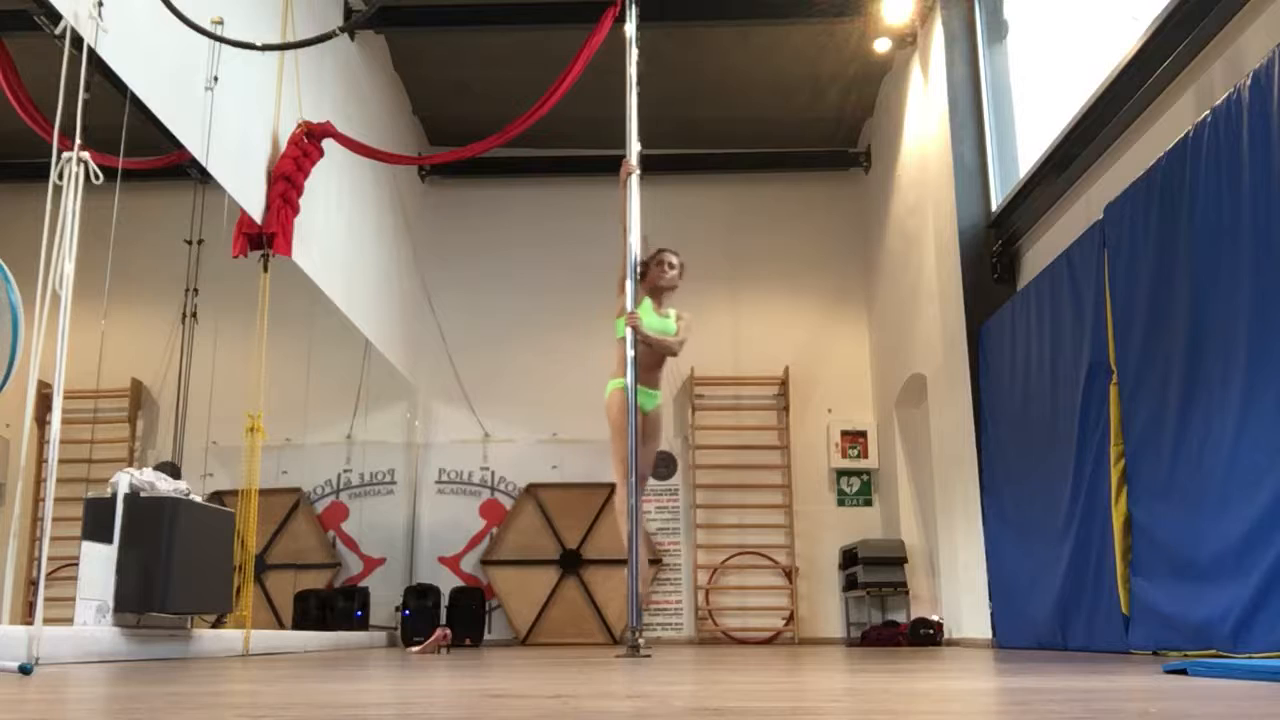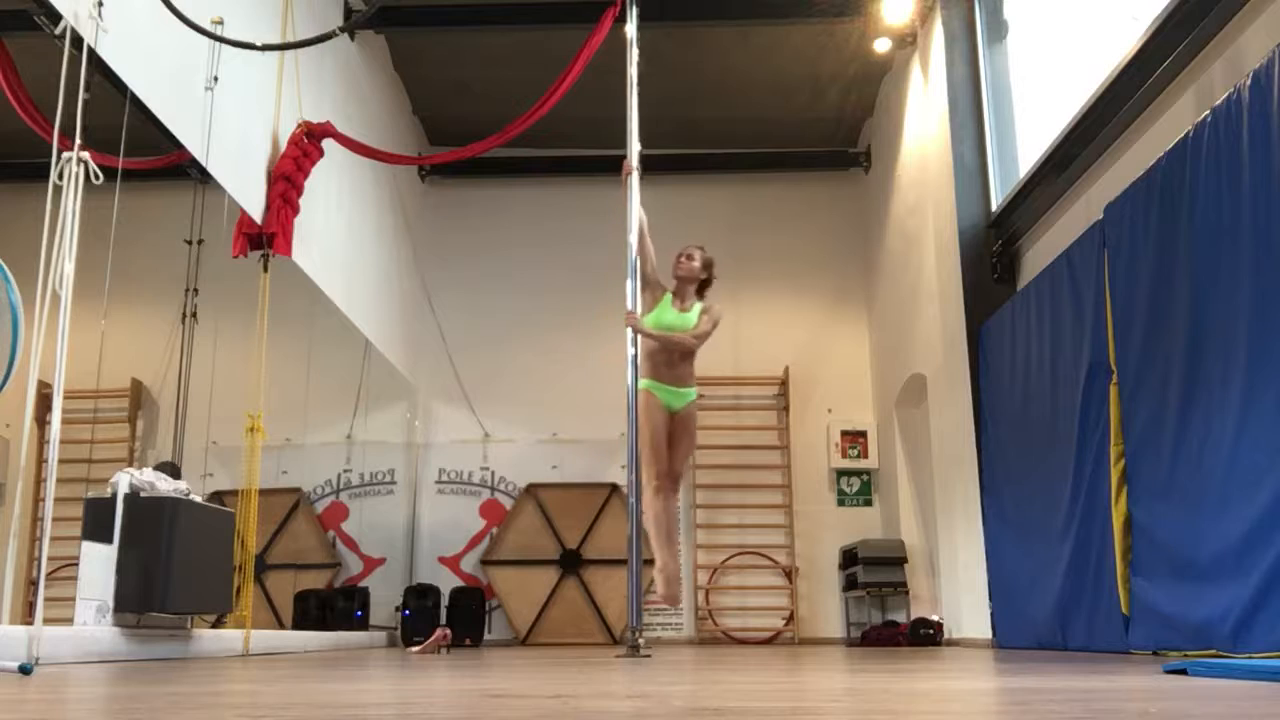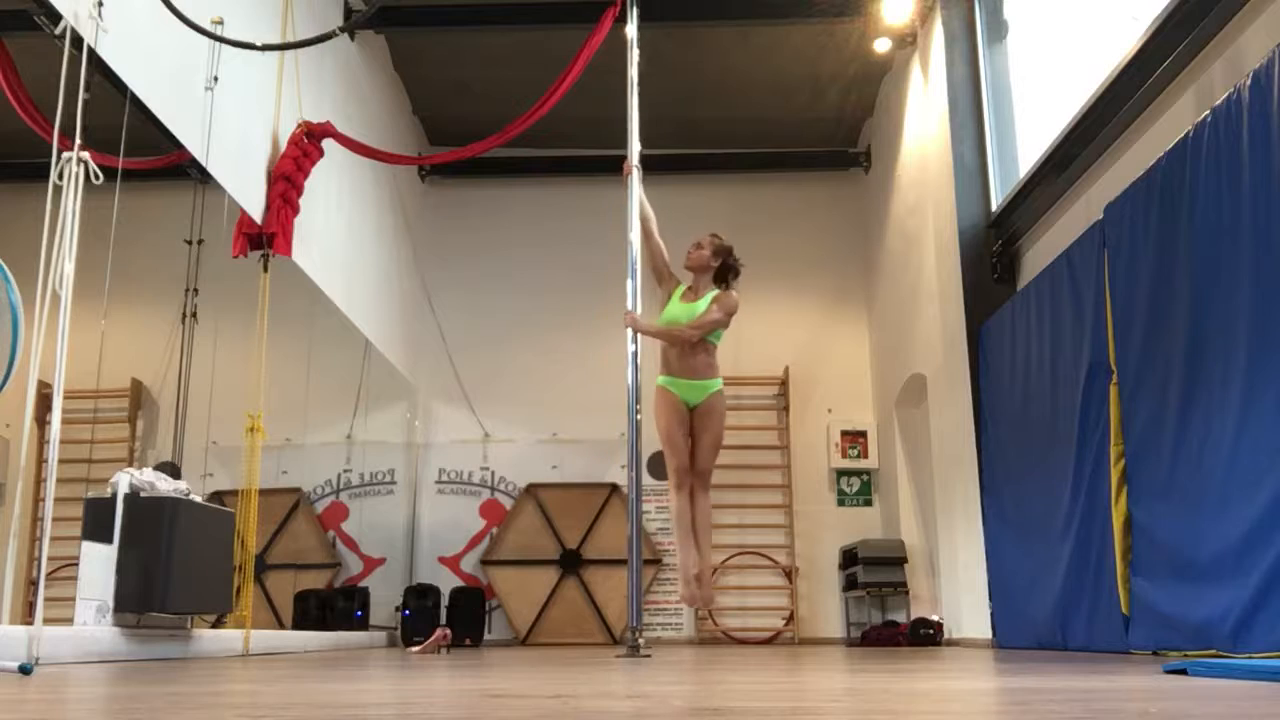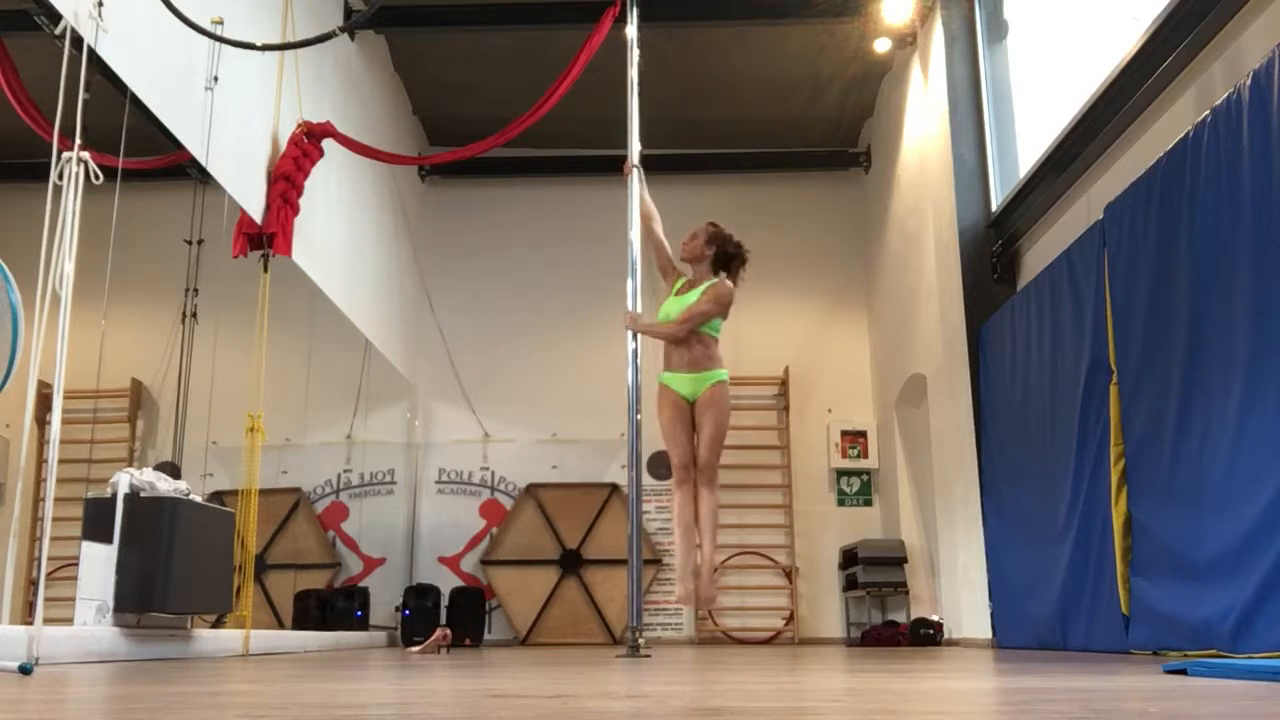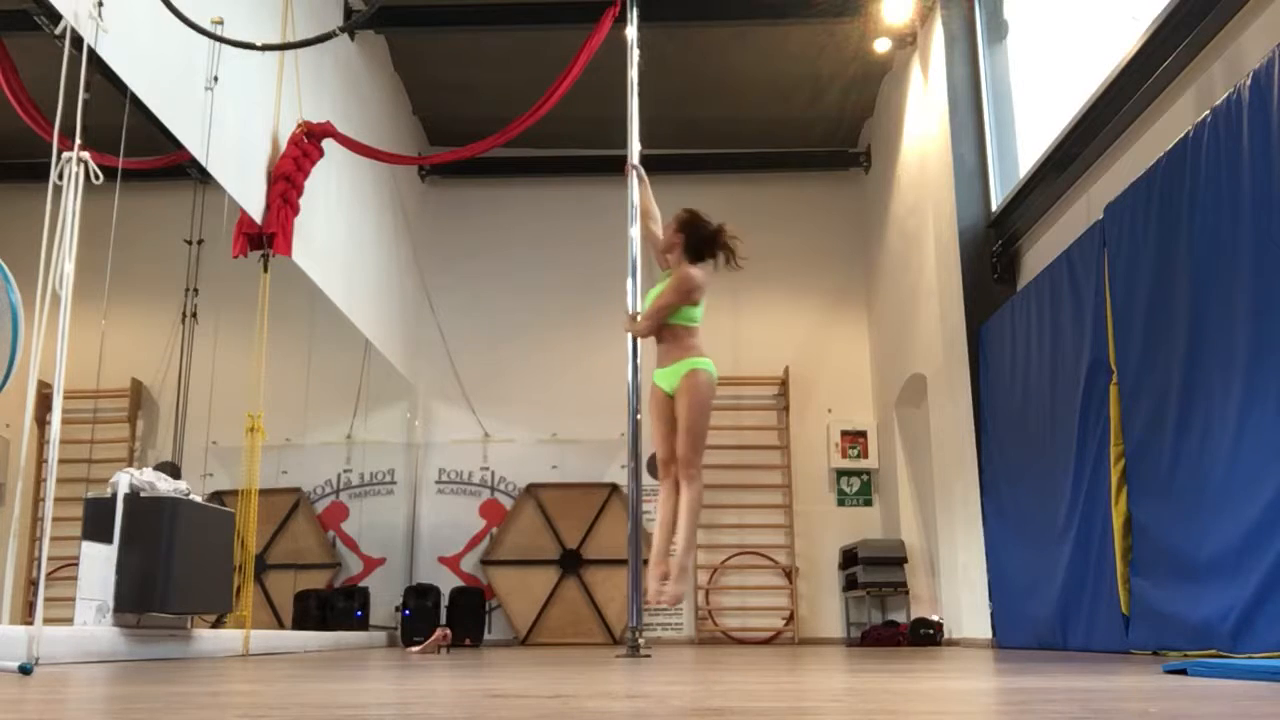
dt=0.2s
person 1, frame 1
left shoulder: (677, 316)
right shoulder: (632, 297)
left elbow: (676, 347)
right elbow: (627, 237)
left wrist: (644, 330)
right wrist: (626, 185)
left hip: (652, 398)
right hip: (624, 391)
left knee: (641, 479)
right knee: (626, 478)
person 1, frame 2
left shoulder: (710, 312)
right shoulder: (655, 295)
left elbow: (690, 342)
right elbow: (642, 239)
left wrist: (647, 330)
right wrist: (629, 187)
left hip: (685, 398)
right hip: (651, 391)
left knee: (673, 483)
right knee: (655, 481)
left ankle: (673, 568)
right ankle: (663, 568)
person 1, frame 3
left shoulder: (727, 299)
right shoulder: (672, 288)
left elbow: (690, 335)
right elbow: (649, 234)
left wrist: (645, 327)
right wrist: (635, 187)
left hip: (708, 391)
right hip: (671, 389)
left knee: (701, 480)
right knee: (679, 479)
left ankle: (705, 568)
right ankle: (687, 569)
person 1, frame 4
left shoulder: (722, 288)
right shoulder: (674, 280)
left elbow: (679, 330)
right elbow: (652, 229)
left wrist: (640, 326)
right wrist: (639, 184)
left hip: (711, 383)
right hip: (673, 384)
left knee: (706, 475)
right knee: (682, 474)
left ankle: (707, 567)
right ankle: (684, 568)
person 1, frame 5
left shoulder: (687, 275)
right shoulder: (674, 270)
left elbow: (649, 326)
right elbow: (650, 227)
left wrist: (633, 326)
right wrist: (642, 183)
left hip: (692, 372)
right hip: (664, 378)
left knee: (688, 469)
right knee: (667, 470)
left ankle: (680, 564)
right ankle: (658, 563)
